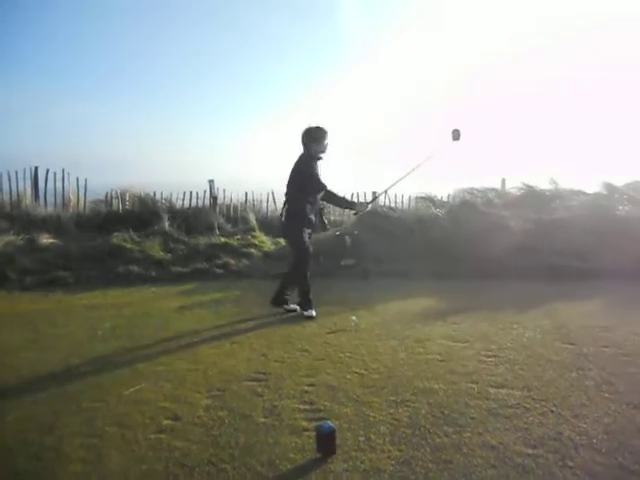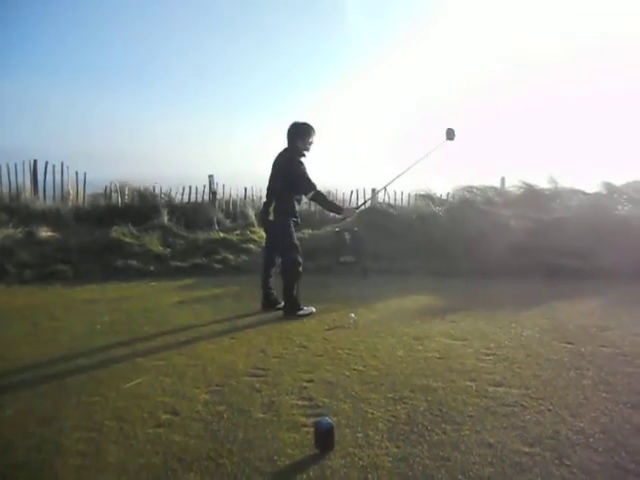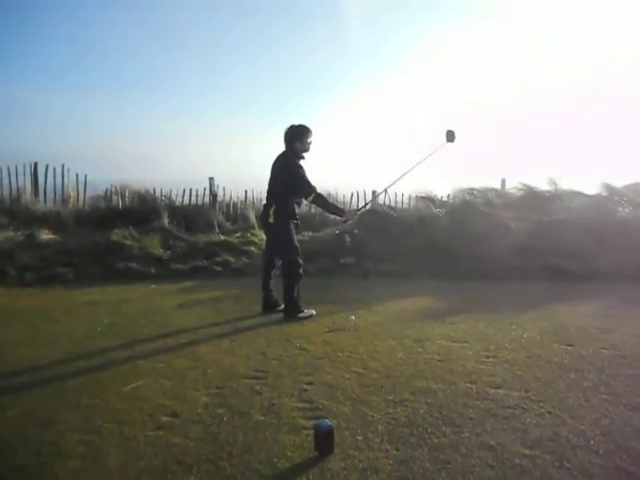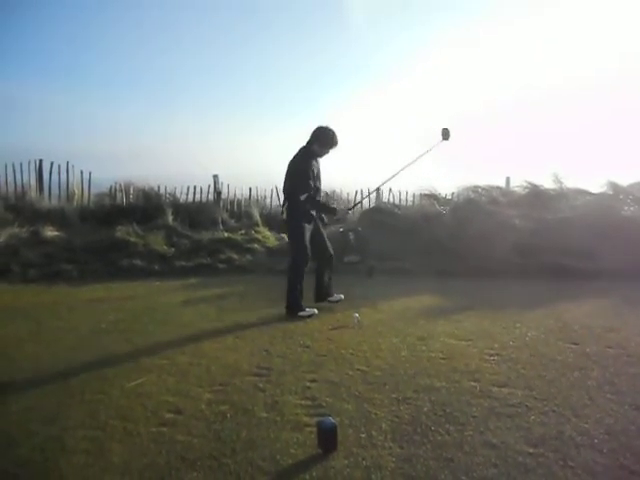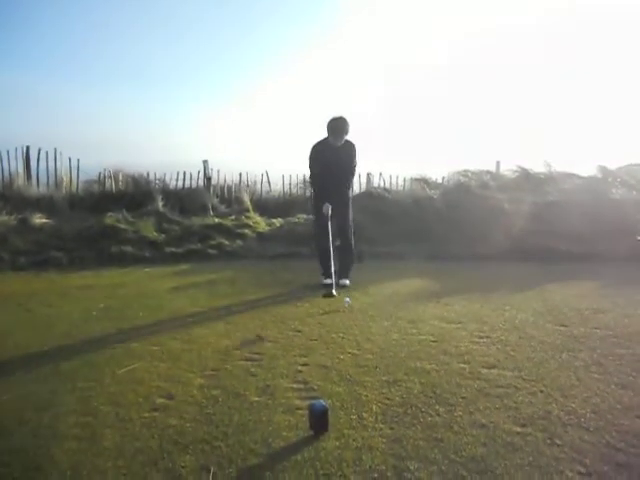
dt=1s
person 1, frame 1
left shoulder: (309, 163)
right shoulder: (306, 165)
right elbow: (324, 193)
left wrist: (320, 216)
right wrist: (353, 205)
left hip: (302, 218)
right hip: (294, 219)
left knee: (301, 260)
right knee: (303, 260)
left ankle: (281, 297)
right ankle: (306, 304)
person 1, frame 2
left shoulder: (285, 157)
right shoulder: (293, 162)
right elbow: (313, 193)
right wrist: (340, 210)
left hip: (273, 215)
right hip: (280, 217)
left knee: (271, 258)
right knee: (293, 260)
left ankle: (270, 300)
right ankle: (292, 306)
person 1, frame 3
left shoulder: (284, 160)
right shoulder: (291, 165)
right elbow: (313, 196)
right wrist: (341, 212)
left hip: (273, 217)
right hip: (280, 219)
left knee: (271, 260)
right knee: (293, 263)
left ankle: (270, 302)
right ankle: (292, 308)
person 1, frame 4
left shoulder: (313, 159)
right shoulder: (302, 163)
right elbow: (308, 195)
left wrist: (321, 212)
right wrist: (333, 210)
left hip: (310, 216)
right hip: (297, 217)
left knee: (325, 253)
right knee: (301, 259)
left ankle: (324, 293)
right ankle: (294, 306)
person 1, frame 5
left shoulder: (350, 148)
right shoulder: (318, 149)
left elbow: (349, 175)
right elbow: (315, 178)
left wrist: (336, 198)
right wrist: (324, 201)
left hip: (342, 196)
right hip: (322, 197)
left knee: (346, 235)
right knee: (322, 235)
left ankle: (344, 274)
right ankle: (327, 273)
